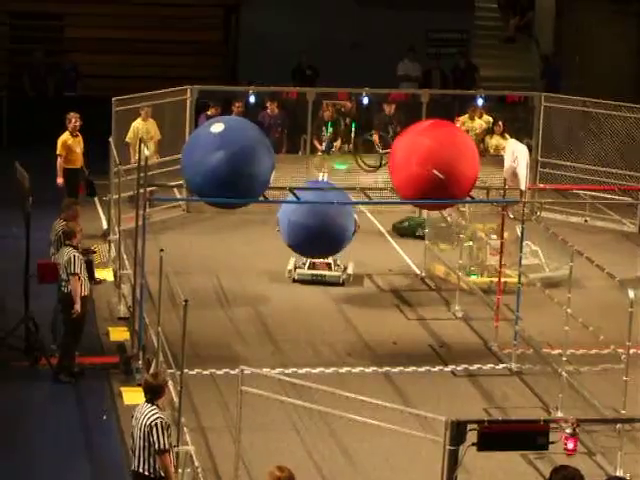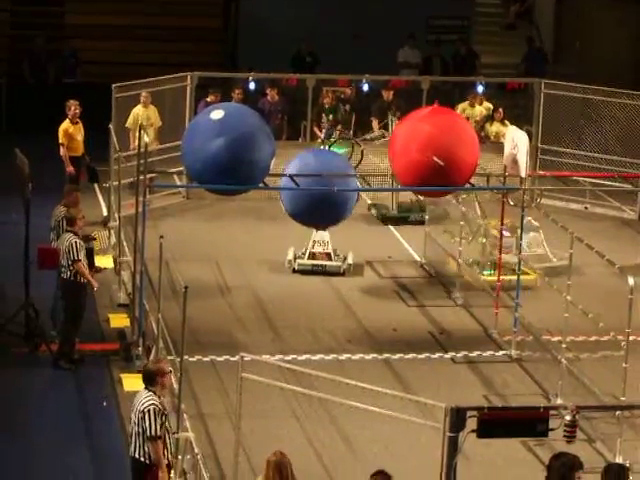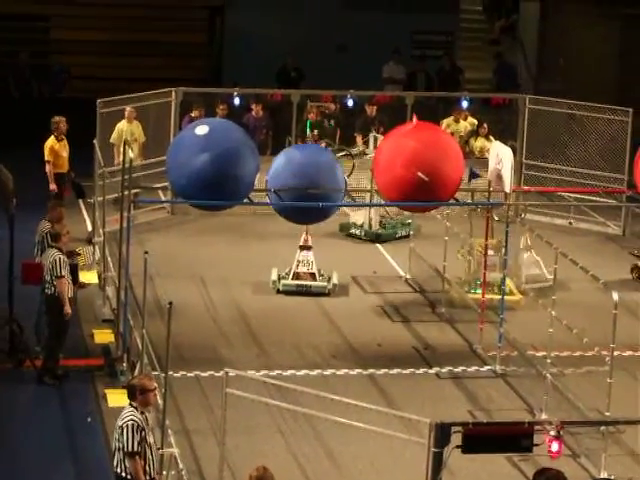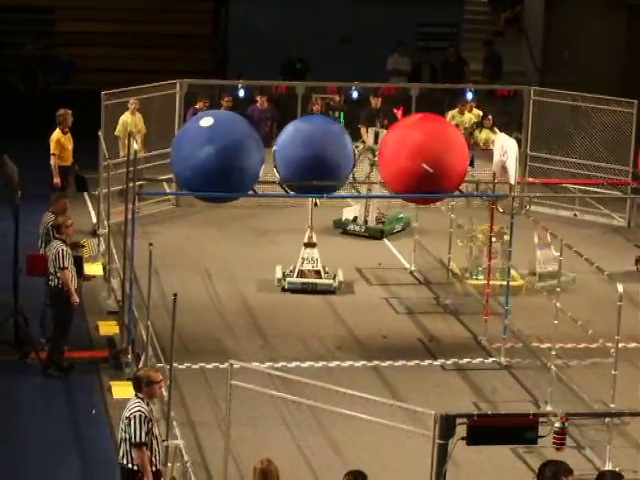
dt=0.4s
person 1, frame 1
left shoulder: (63, 251)
right shoulder: (74, 255)
right elbow: (74, 280)
right wrist: (77, 302)
left hip: (65, 295)
right hip: (74, 298)
left knee: (70, 333)
right knee: (73, 334)
left ankle: (68, 366)
right ankle: (61, 370)
person 1, frame 2
left shoulder: (64, 237)
right shoulder: (75, 241)
right elbow: (78, 266)
right wrist: (92, 281)
left hip: (66, 280)
right hip: (75, 284)
left knee: (71, 319)
right knee: (72, 321)
left ankle: (68, 352)
right ankle: (61, 356)
person 1, frame 3
left shoulder: (48, 253)
right shoulder: (59, 257)
right elbow: (60, 282)
right wrist: (67, 304)
left hip: (50, 296)
right hip: (57, 300)
left knee: (55, 335)
right knee: (56, 336)
left ankle: (52, 368)
right ankle: (45, 372)
person 1, frame 4
left shoulder: (53, 245)
right shoulder: (62, 249)
right elbow: (64, 274)
right wrist: (73, 294)
left hip: (55, 289)
right hip: (62, 292)
left knee: (60, 327)
right knee: (61, 328)
left ankle: (57, 360)
right ankle: (50, 364)
